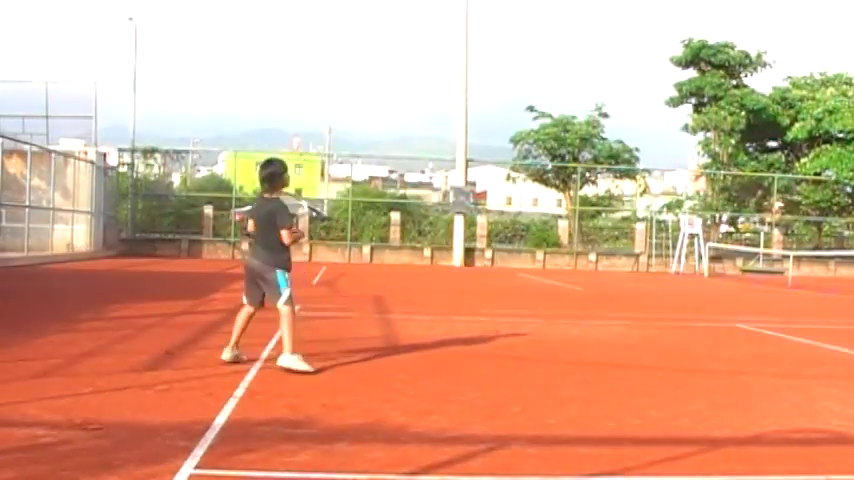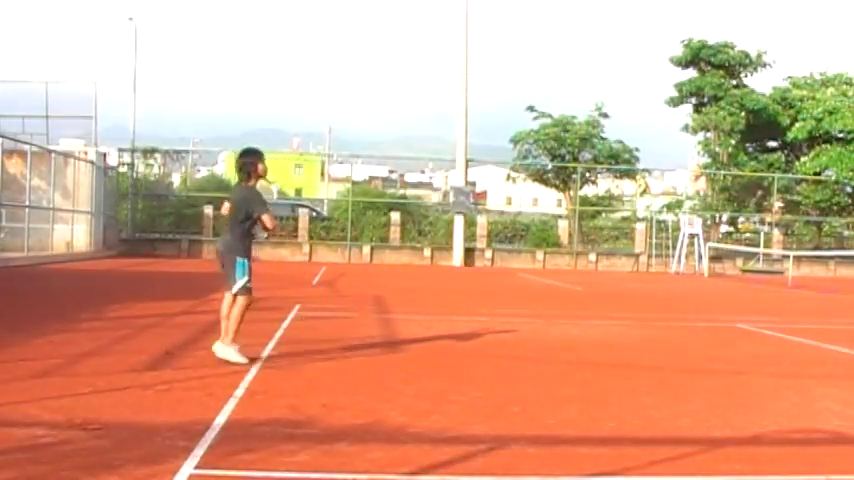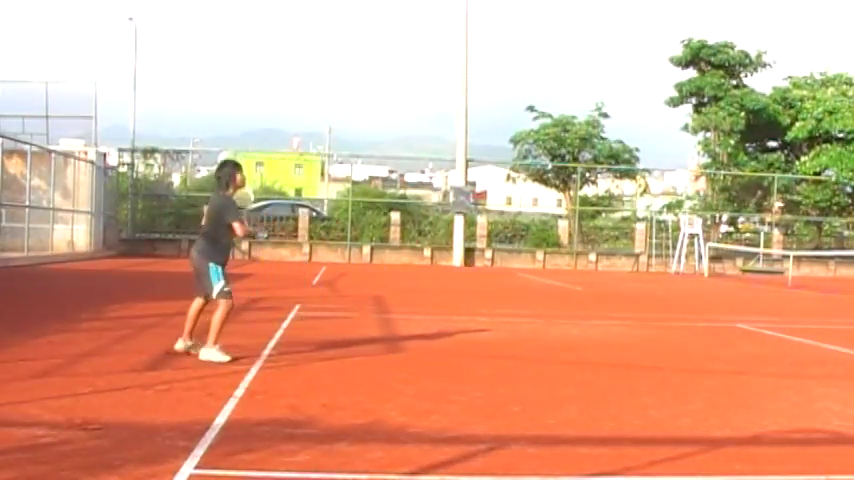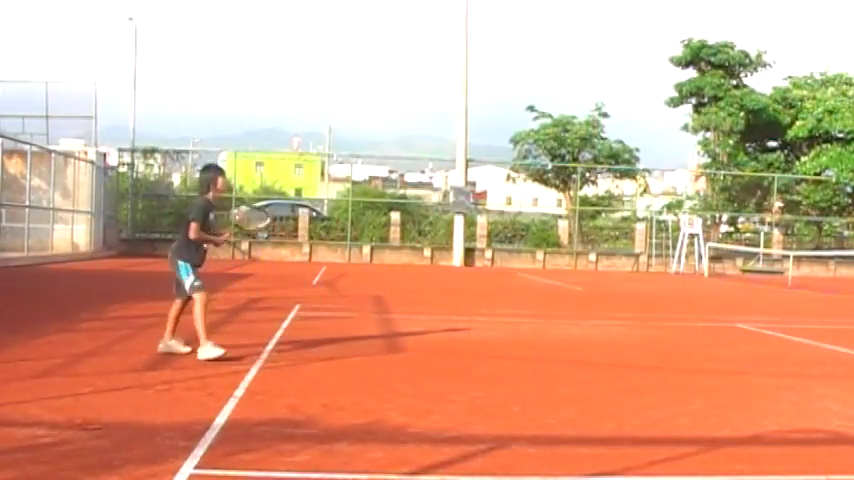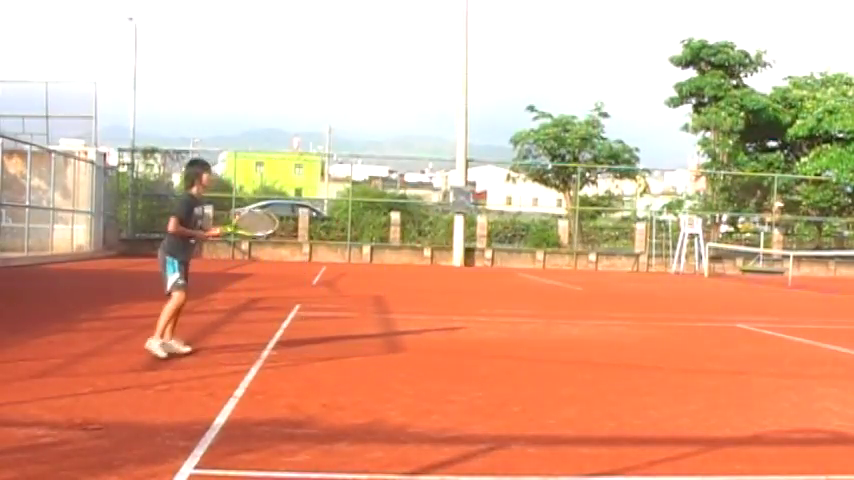
dt=0.2s
person 1, frame 1
left shoulder: (259, 202)
right shoulder: (280, 208)
right elbow: (288, 240)
right wrist: (299, 235)
left hip: (253, 261)
right hip: (272, 265)
left knee: (249, 307)
right knee: (287, 309)
left ankle: (231, 349)
right ankle: (288, 355)
person 1, frame 2
left shoulder: (238, 188)
right shoulder: (253, 195)
left elbow: (225, 210)
right elbow: (270, 224)
right wrist: (266, 220)
left hip: (226, 246)
right hip: (238, 252)
left knee: (230, 294)
right knee: (243, 298)
left ankle: (223, 341)
right ankle: (228, 345)
person 1, frame 3
left shoulder: (216, 198)
right shoulder: (228, 203)
right elbow: (243, 232)
left wrist: (229, 229)
right wrist: (247, 229)
left hip: (200, 254)
right hip: (210, 259)
left knee: (201, 298)
right knee: (226, 302)
left ankle: (185, 340)
right ankle: (210, 348)
person 1, frame 4
left shoulder: (206, 203)
right shoulder: (202, 204)
right elbow: (193, 234)
left wrist: (216, 237)
right wrist: (217, 240)
left hip: (186, 258)
right hip: (183, 258)
left knee: (182, 299)
right knee: (200, 297)
left ankle: (168, 340)
right ankle: (204, 345)
person 1, frame 5
left shoulder: (198, 200)
right shoulder: (185, 200)
right elbow: (172, 227)
left wrist: (207, 232)
right wrist: (197, 234)
left hip: (181, 256)
right hip: (171, 256)
left knee: (175, 297)
right knee: (179, 296)
left ankle: (168, 340)
right ankle: (156, 339)
